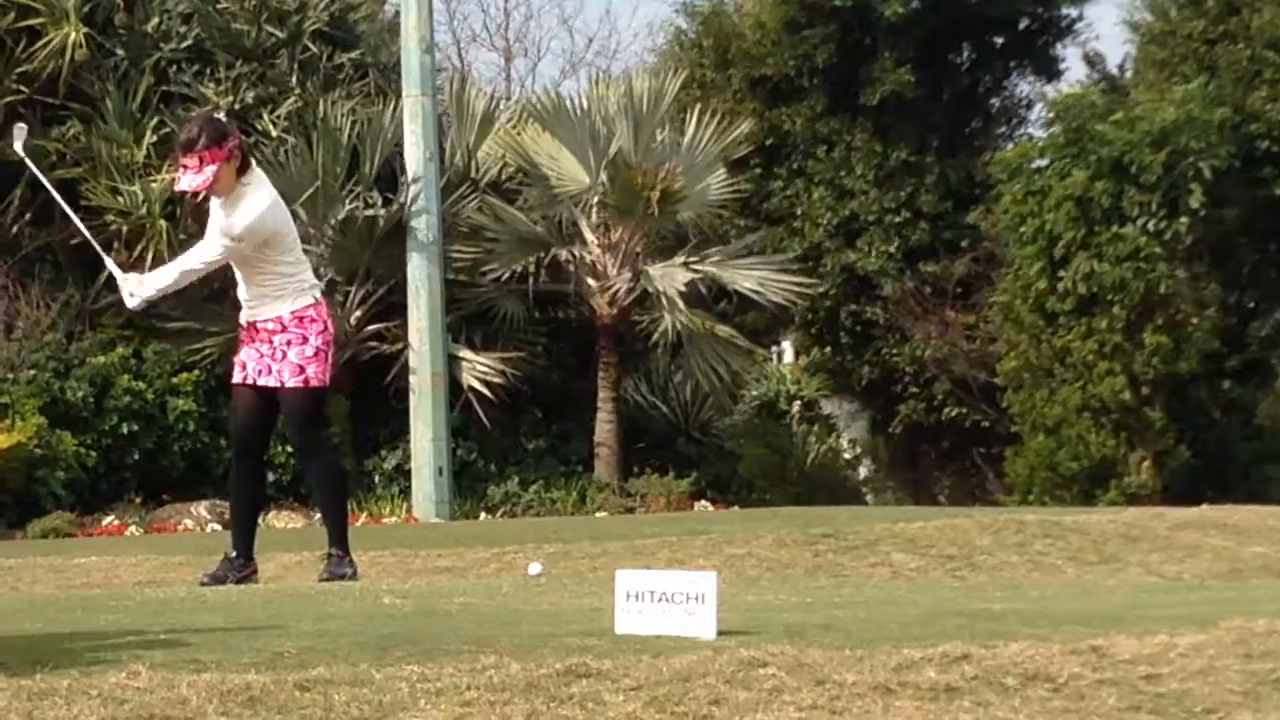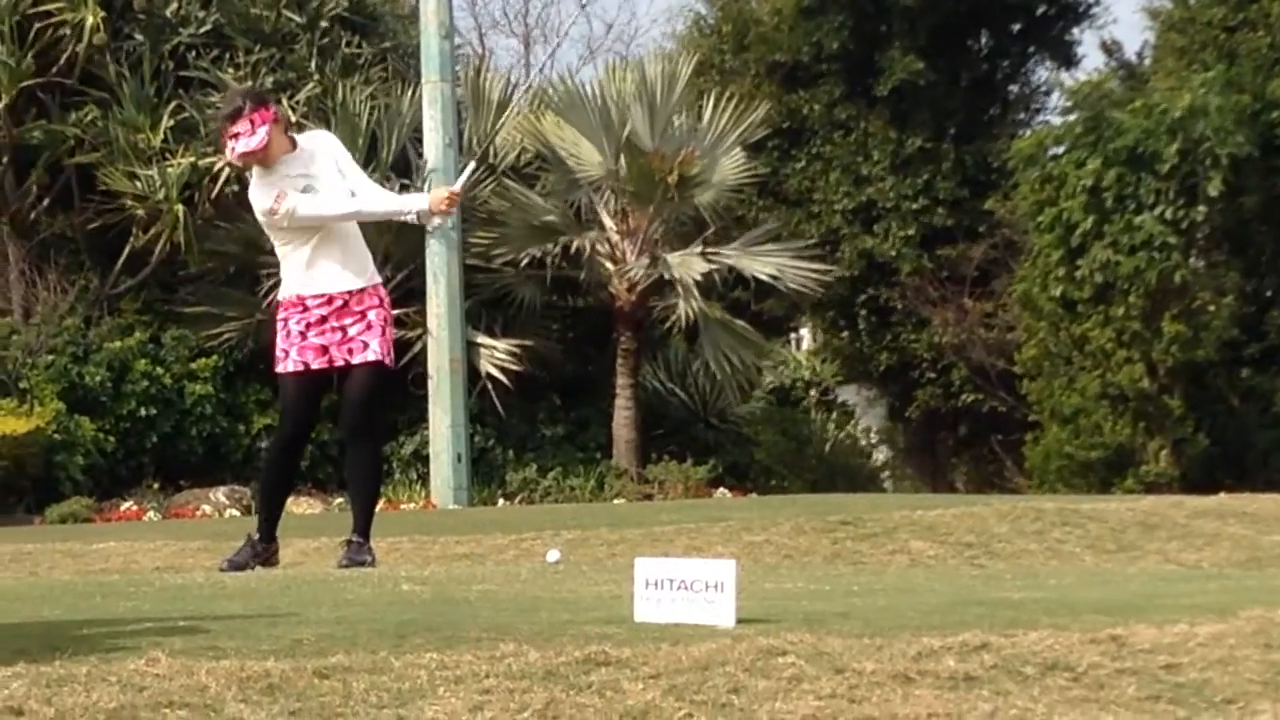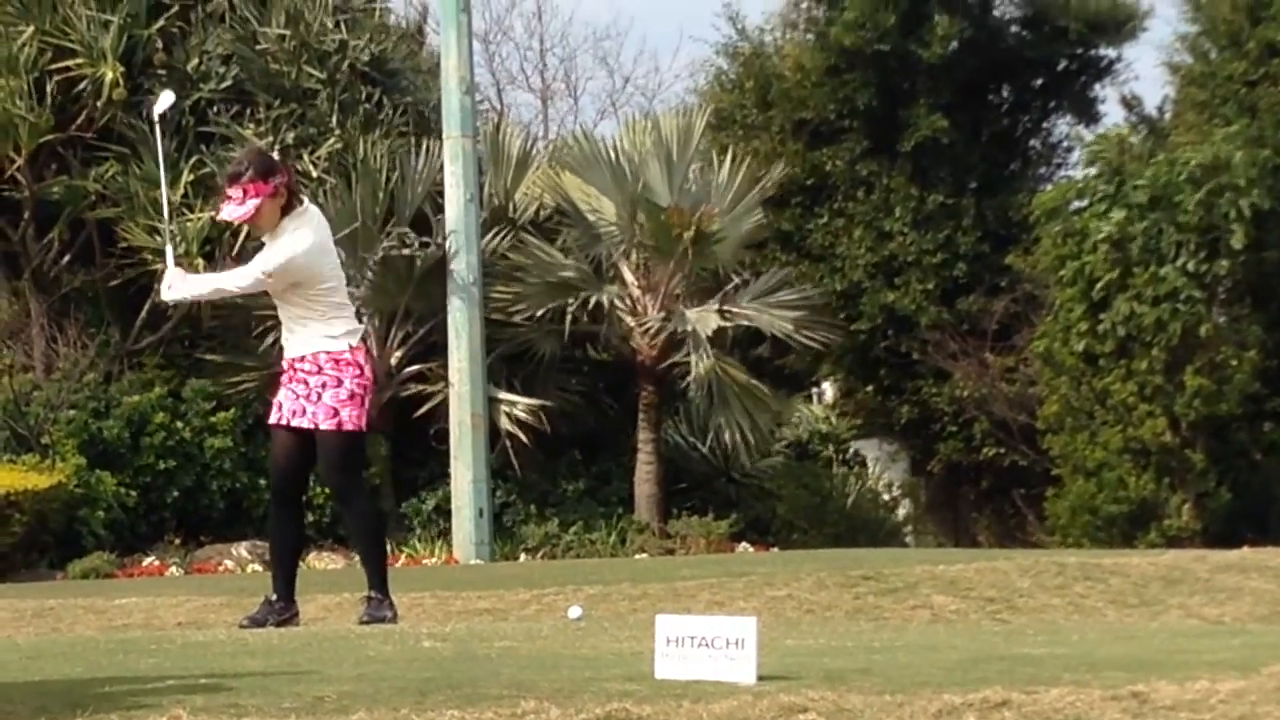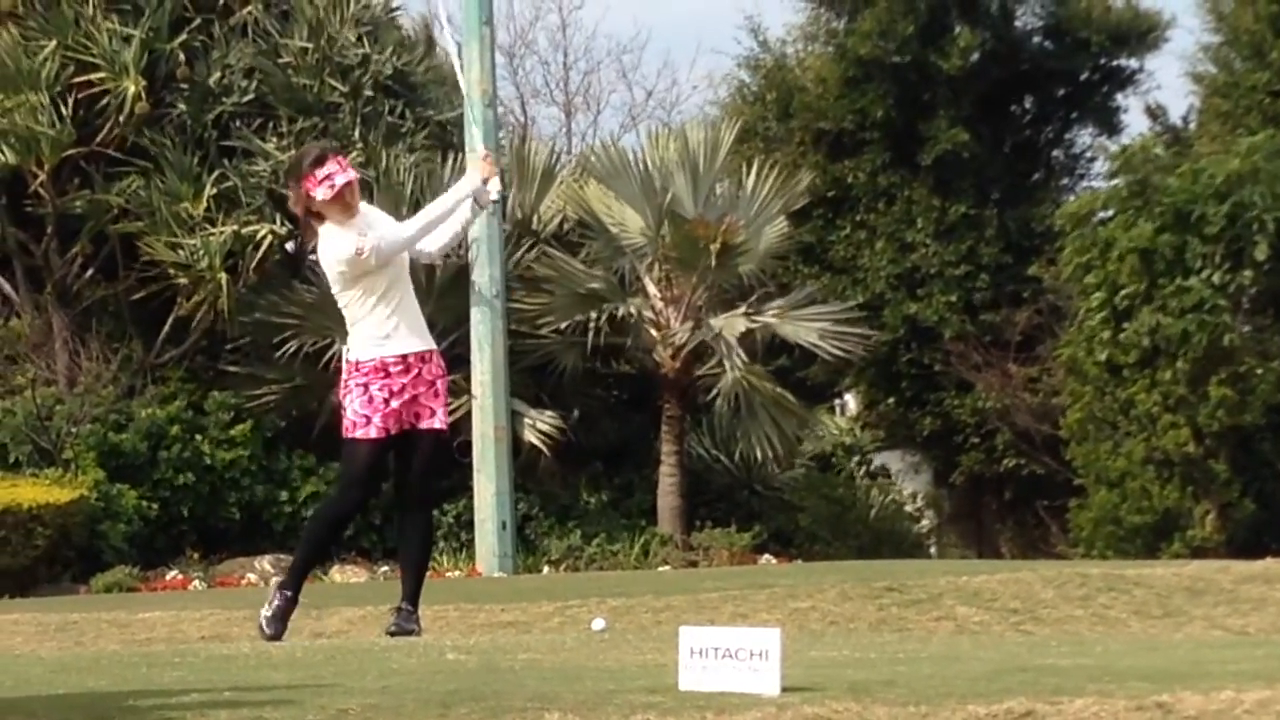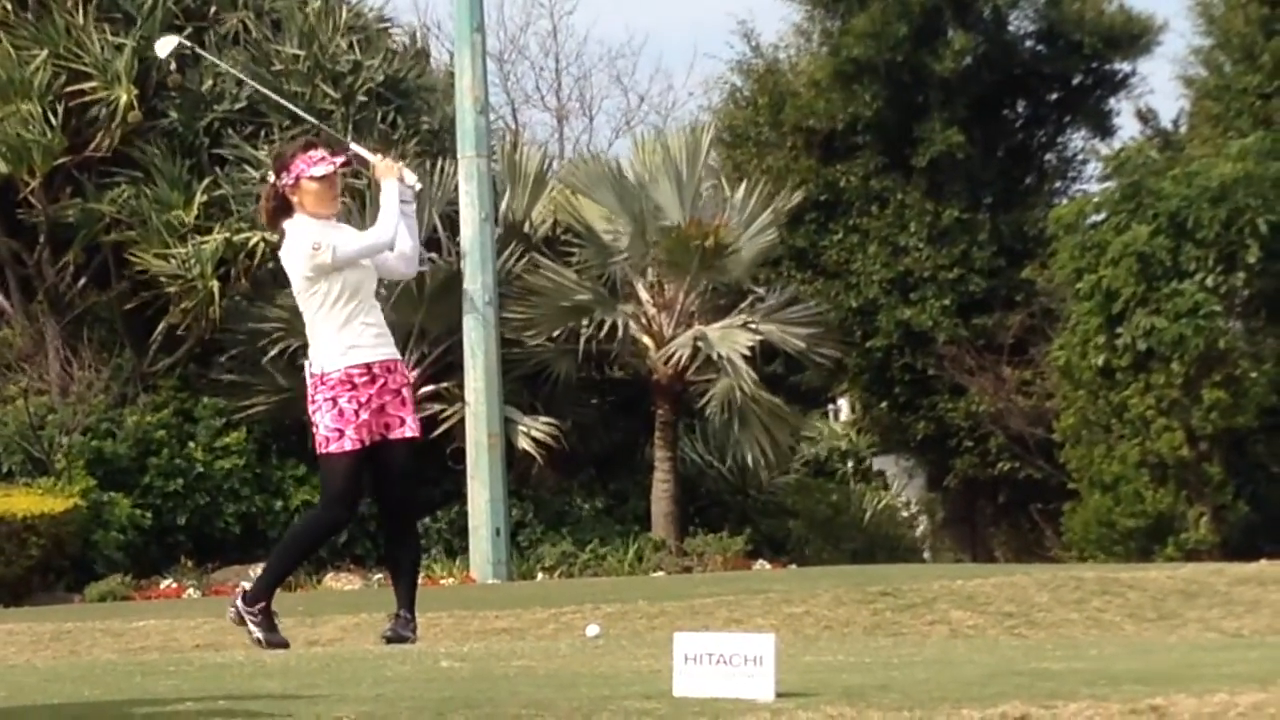
dt=1s
person 1, frame 1
left shoulder: (254, 211)
right shoulder: (224, 190)
left elbow: (198, 262)
right elbow: (205, 254)
left wrist: (141, 289)
right wrist: (148, 283)
left hip: (297, 325)
right hip: (256, 328)
left knee: (307, 439)
right knee: (245, 443)
left ankle: (339, 553)
right ankle: (241, 556)
person 1, frame 2
left shoulder: (321, 144)
right shoulder: (266, 194)
left elbow: (367, 192)
right elbow: (347, 210)
left wrist: (419, 207)
right wrist: (420, 202)
left hip: (363, 300)
right hip: (306, 311)
left knee: (360, 424)
right knee: (292, 428)
left ankle: (360, 539)
right ankle: (263, 538)
person 1, frame 3
left shoulder: (291, 251)
right shoulder: (302, 214)
left elbow: (233, 283)
right elbow: (246, 284)
left wrist: (180, 284)
right wrist: (187, 282)
left hip: (335, 366)
right hip: (300, 367)
left knee: (345, 483)
right knee: (283, 486)
left ankle: (379, 595)
right ankle: (282, 598)
person 1, frame 4
left shoulder: (366, 214)
right shoulder: (343, 246)
left elbow: (430, 245)
right elbow: (416, 230)
left wrist: (476, 196)
right wrist: (468, 181)
left hip: (422, 364)
right hip: (371, 375)
left knee: (416, 493)
right knee: (354, 491)
left ankle: (408, 606)
right ankle: (287, 591)
person 1, frame 5
left shoulder: (340, 232)
right shoulder: (305, 243)
left elbow: (405, 264)
right elbow: (382, 238)
left wrist: (403, 195)
right wrist: (387, 183)
left hip: (387, 374)
right hip: (339, 382)
left knee: (398, 502)
right knee: (338, 505)
left ankle: (405, 613)
right ankle: (254, 597)
